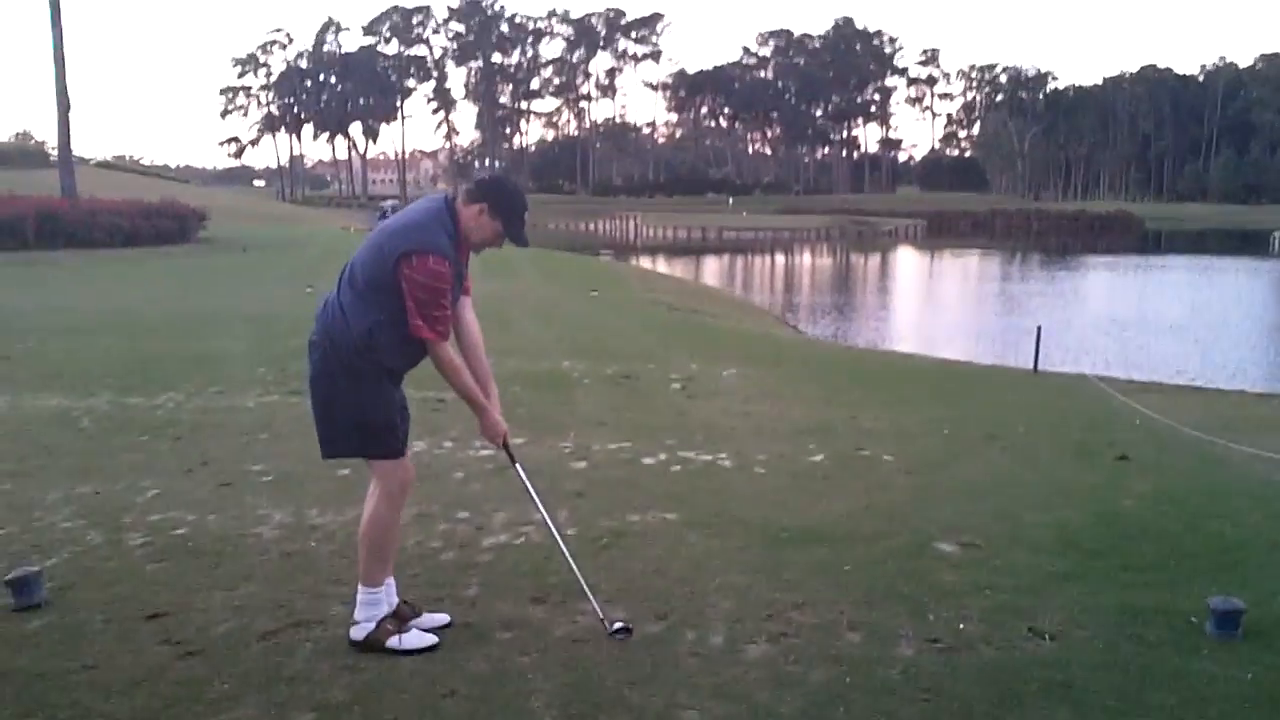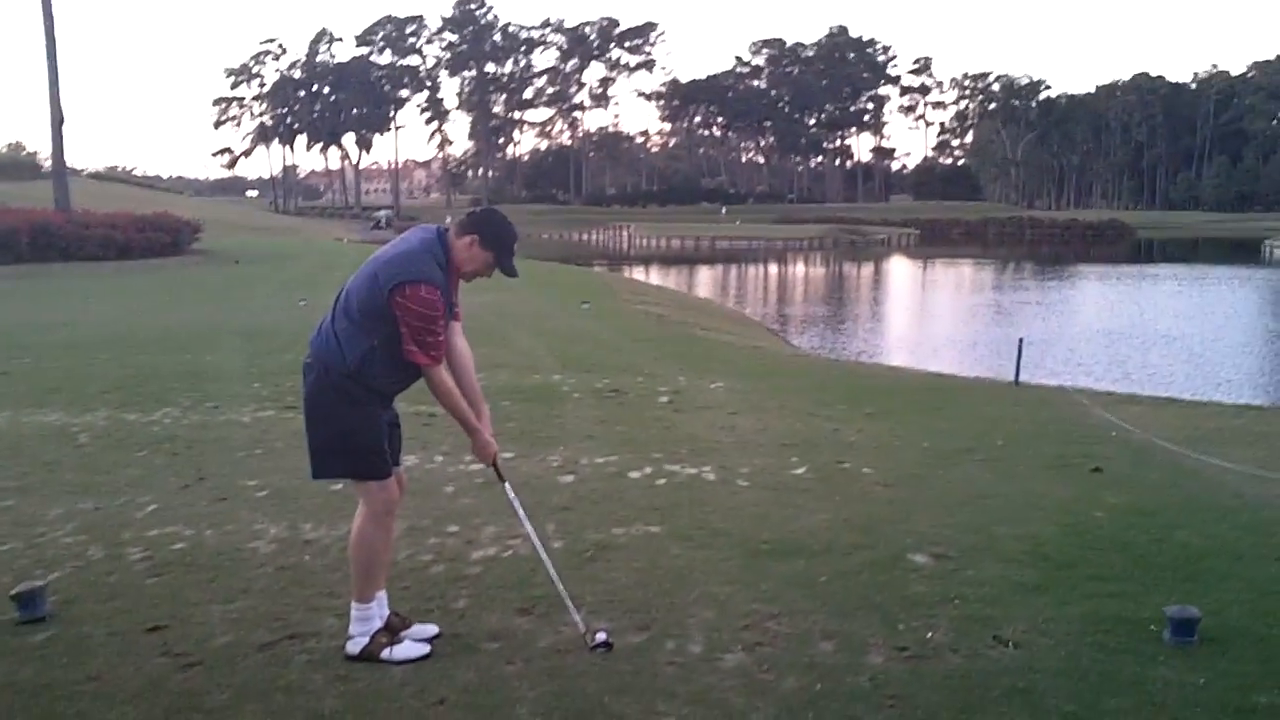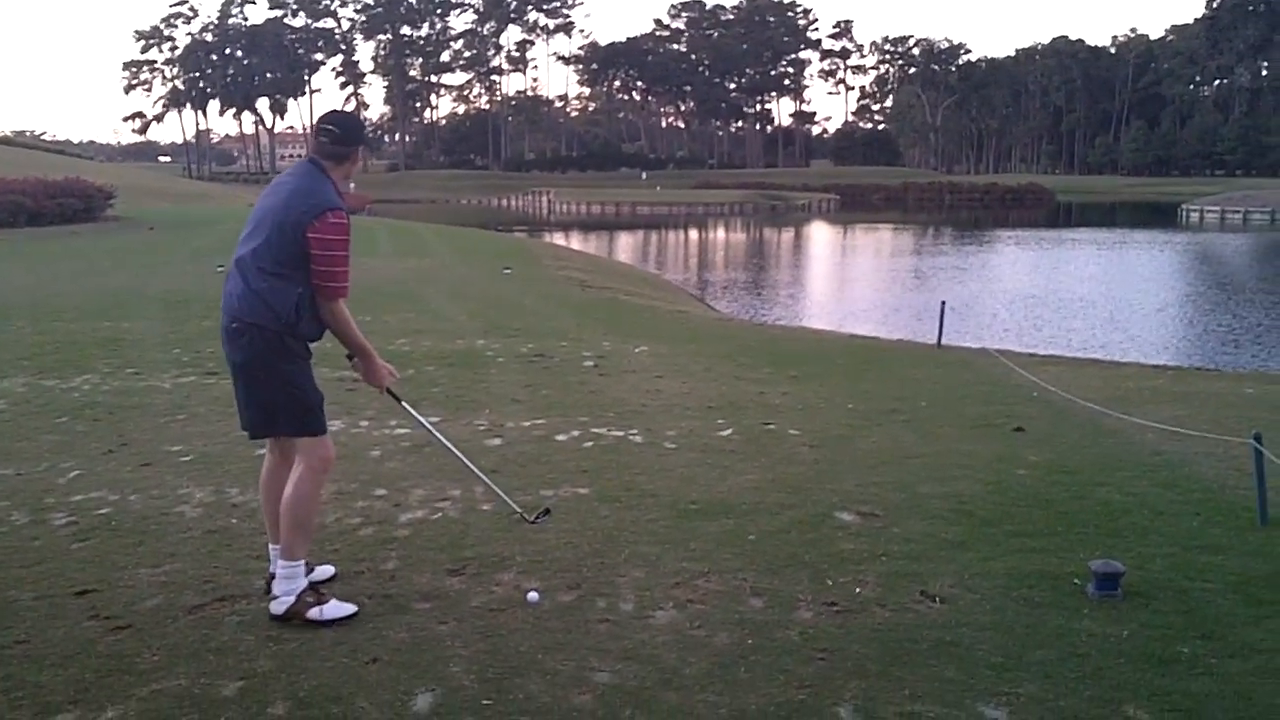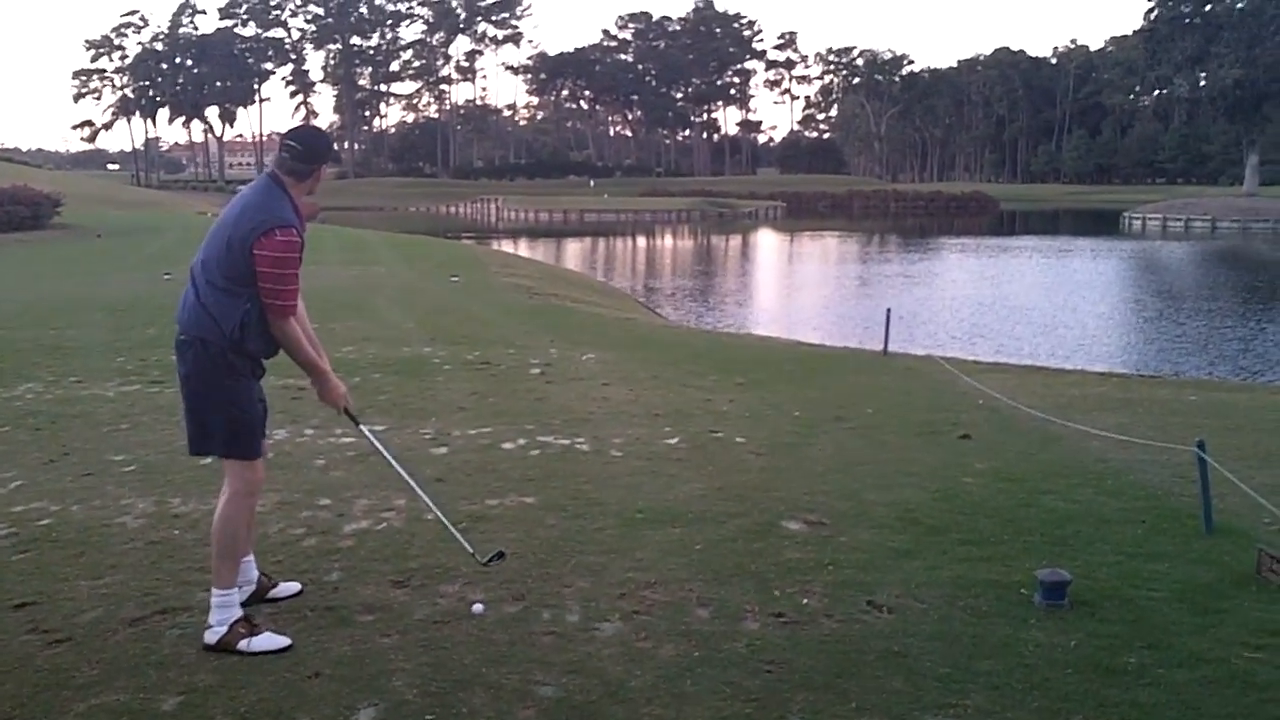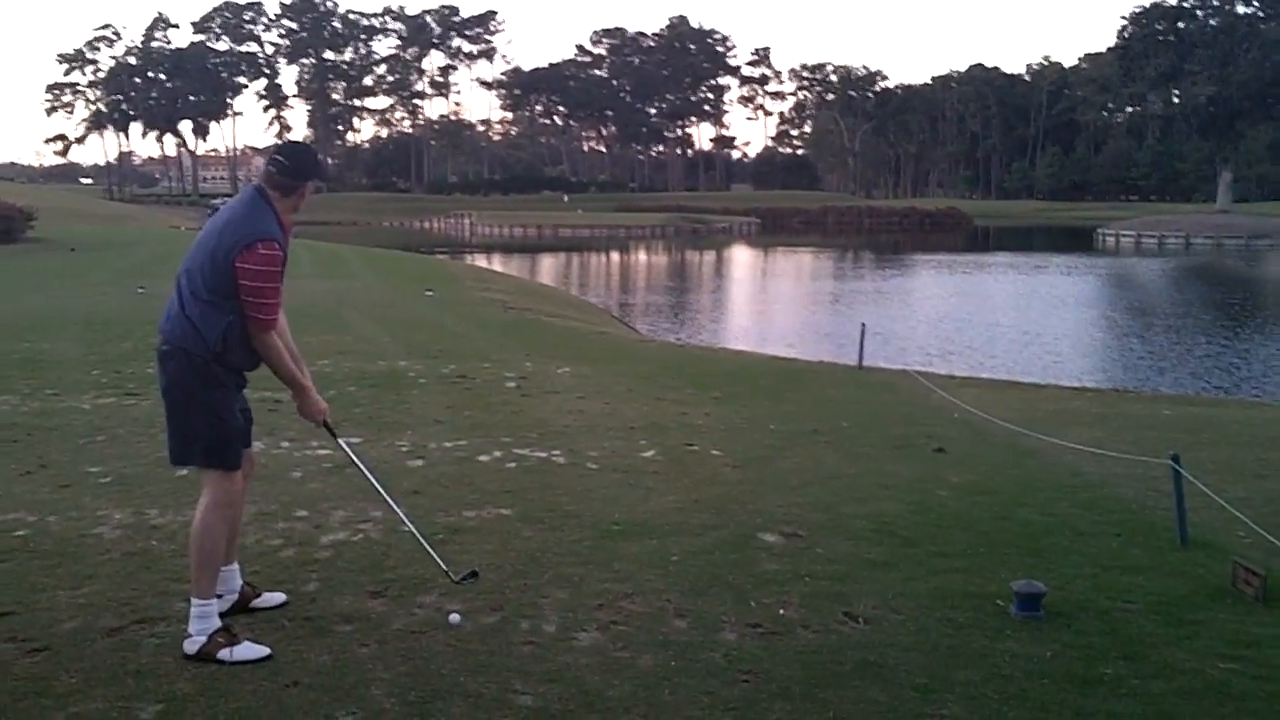
dt=1s
person 1, frame 1
left shoulder: (446, 225)
right shoulder: (428, 248)
left elbow: (462, 312)
right elbow: (438, 346)
left wrist: (491, 392)
right wrist: (483, 411)
left hip: (371, 357)
right hip: (348, 361)
left knee: (394, 475)
right knee: (393, 477)
left ankle: (385, 600)
right ankle: (369, 618)
person 1, frame 2
left shoulder: (437, 249)
right shoulder: (420, 279)
left elbow: (454, 338)
right elbow: (433, 370)
left wrist: (483, 412)
right wrist: (475, 431)
left hip: (364, 380)
right hip: (341, 385)
left knee: (390, 489)
right knee: (379, 497)
left ankle: (377, 612)
right ankle: (363, 632)
person 1, frame 3
left shoulder: (289, 183)
right shoulder: (327, 209)
right elbow: (329, 303)
left wrist: (357, 350)
right wrist: (368, 359)
left hip: (247, 326)
right hip: (270, 337)
left knee: (283, 447)
right knee: (315, 454)
left ankle: (282, 563)
right ankle: (291, 590)
person 1, frame 4
left shoulder: (262, 196)
right shoulder: (279, 225)
left elbow: (288, 299)
right elbow: (280, 320)
left wrist: (322, 359)
right wrist: (321, 378)
left hip: (219, 345)
right hip: (217, 353)
left knee: (248, 461)
right knee: (245, 476)
left ankle: (244, 577)
right ankle: (224, 618)
person 1, frame 5
left shoulder: (249, 210)
right shoulder: (261, 240)
left elbow: (271, 314)
right elbow: (262, 333)
left wrist: (303, 374)
right wrist: (302, 392)
left hip: (207, 360)
right hip: (198, 366)
left knee: (239, 469)
right knee: (222, 488)
left ankle: (227, 588)
right ankle: (202, 628)
